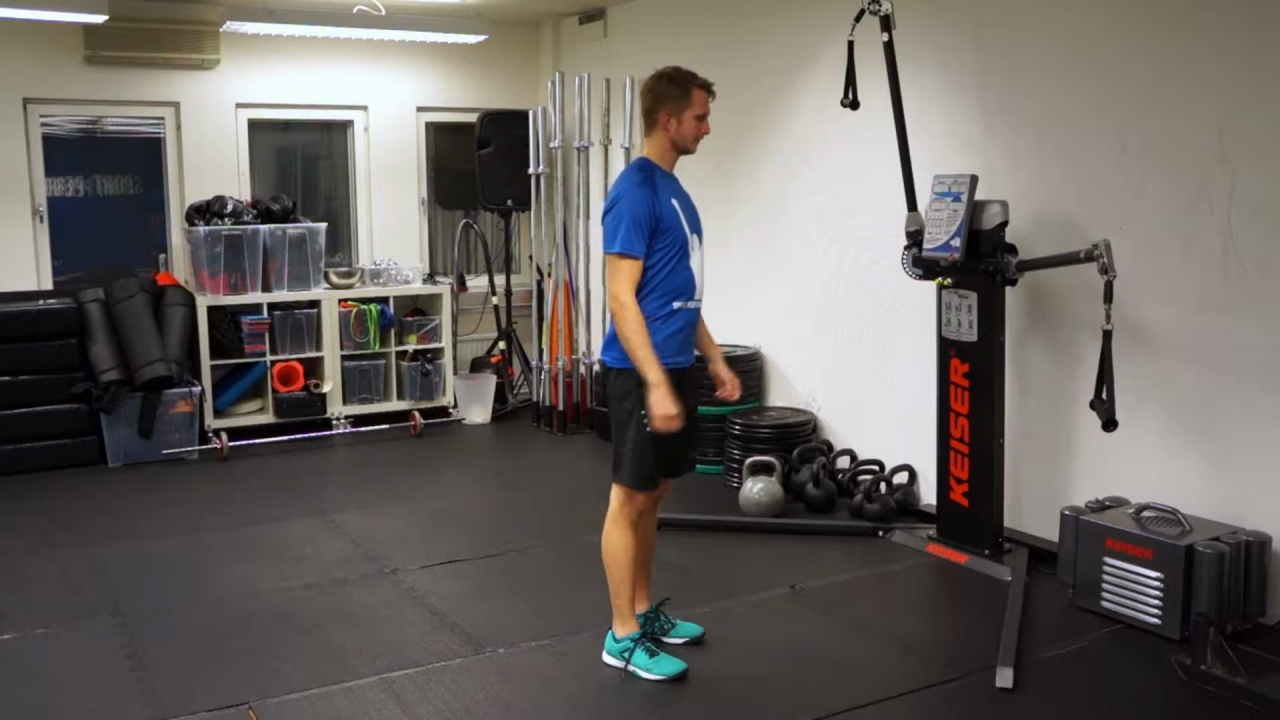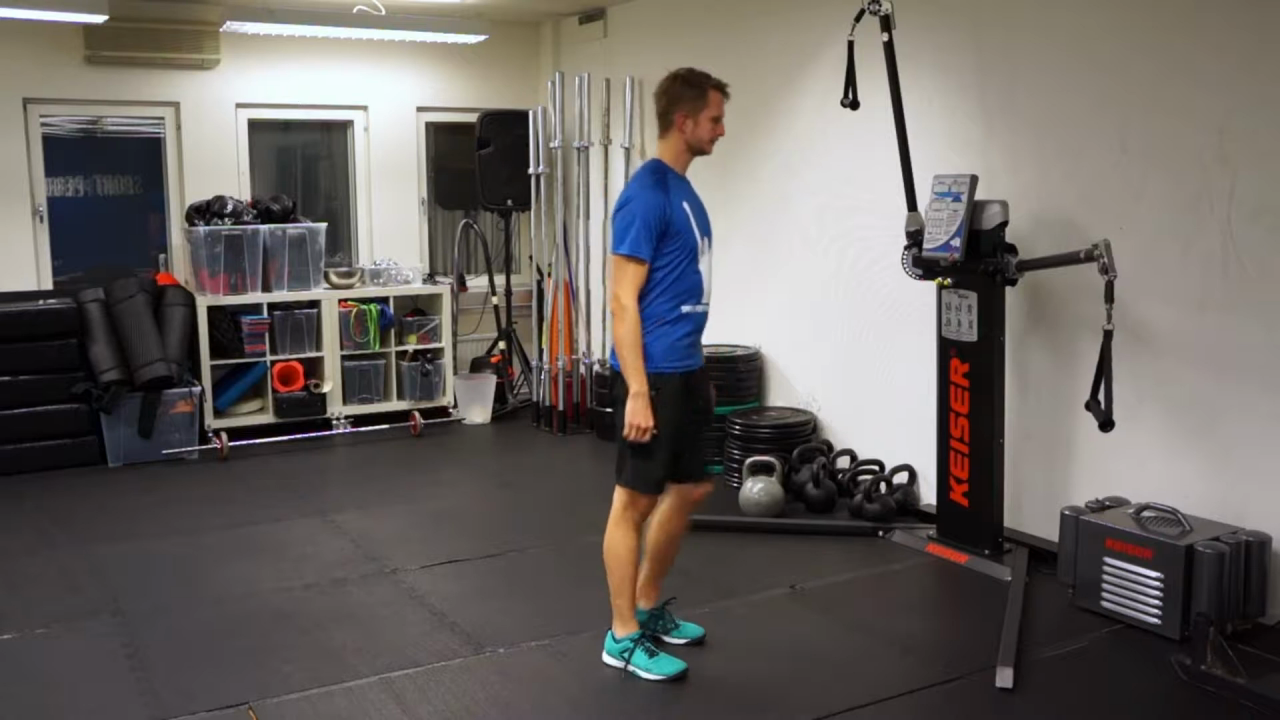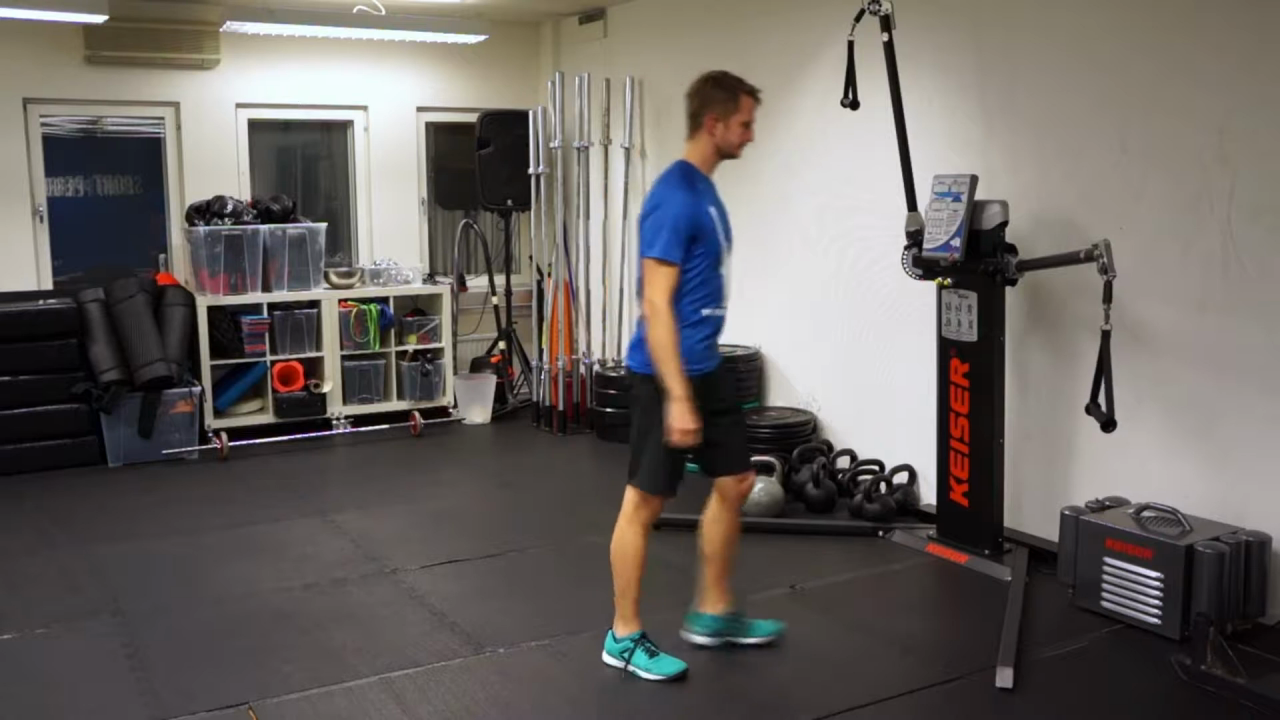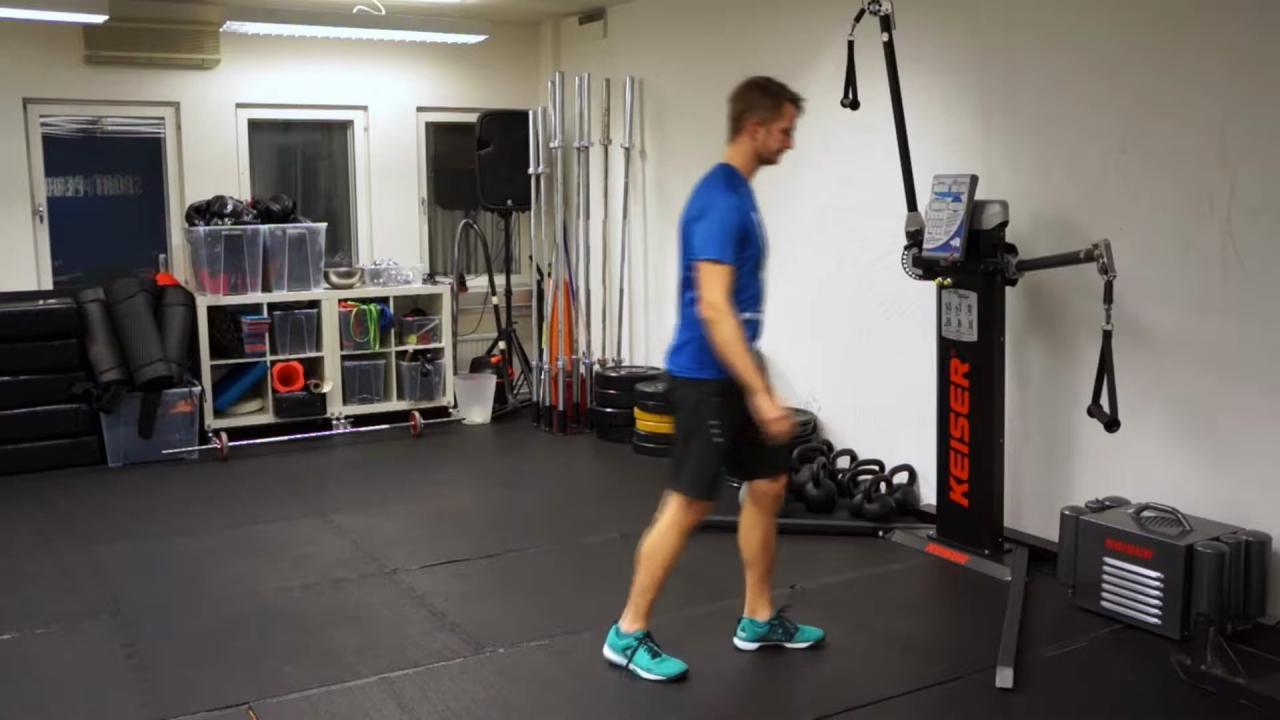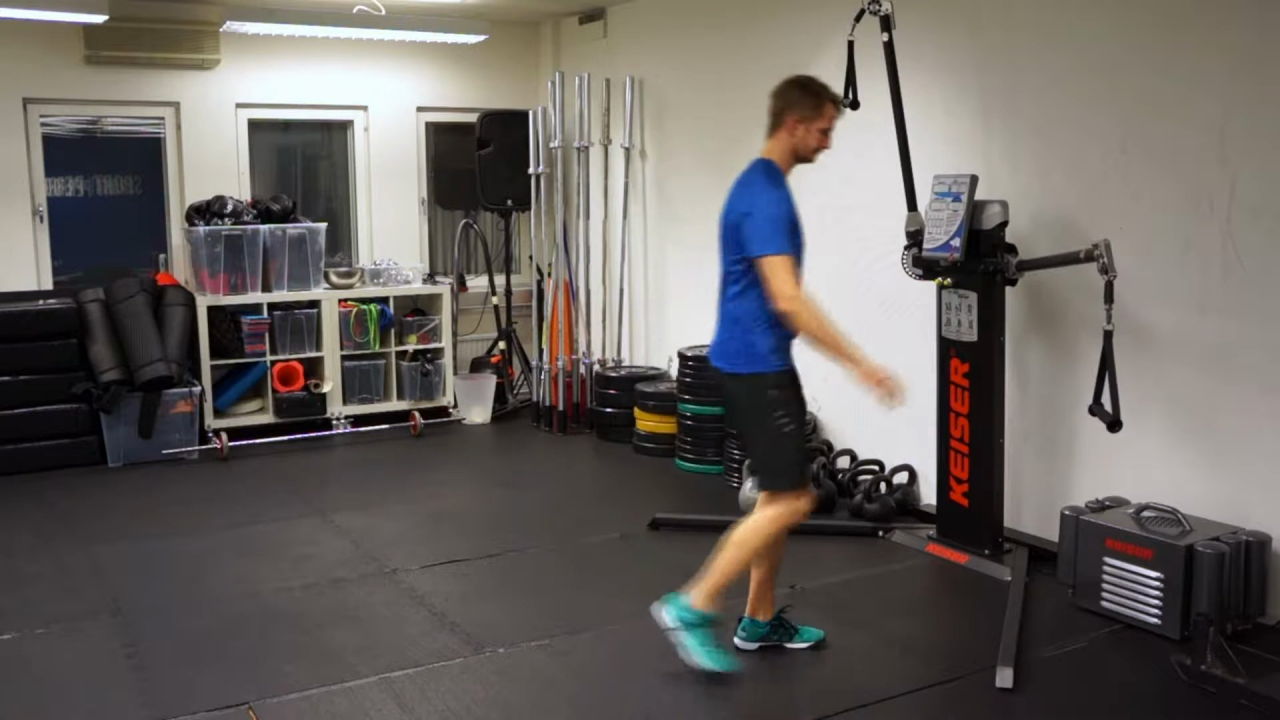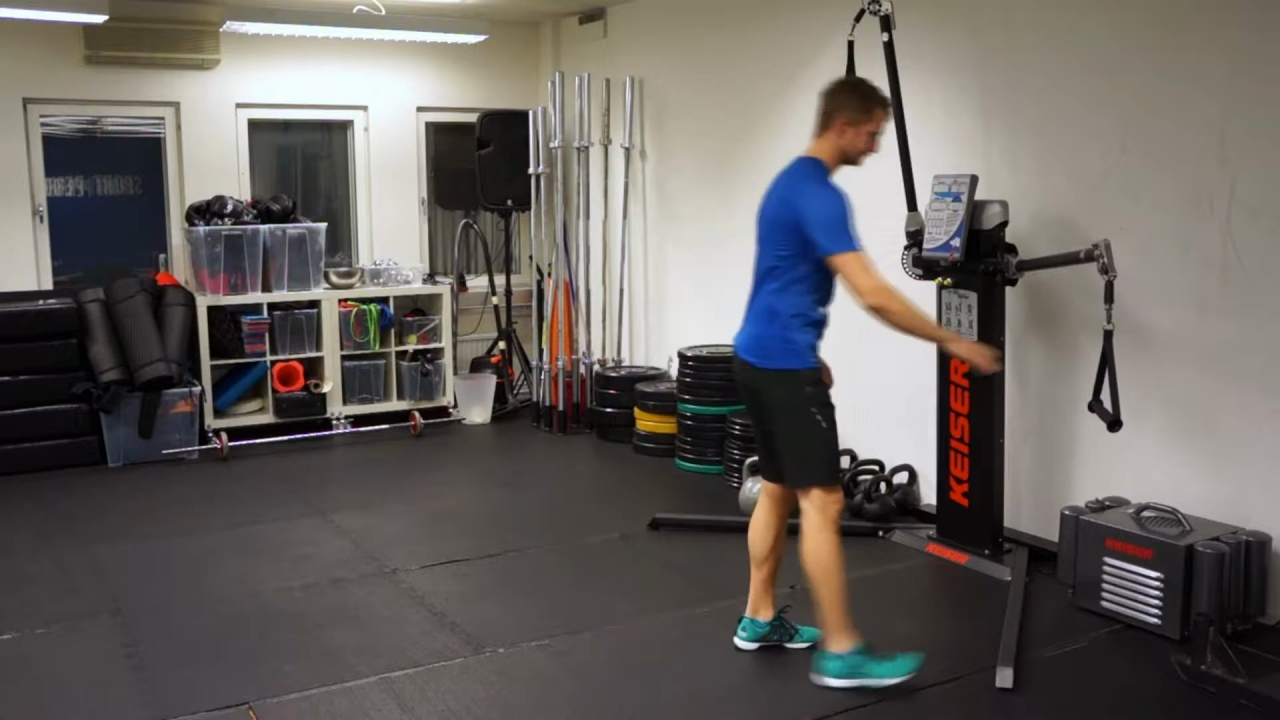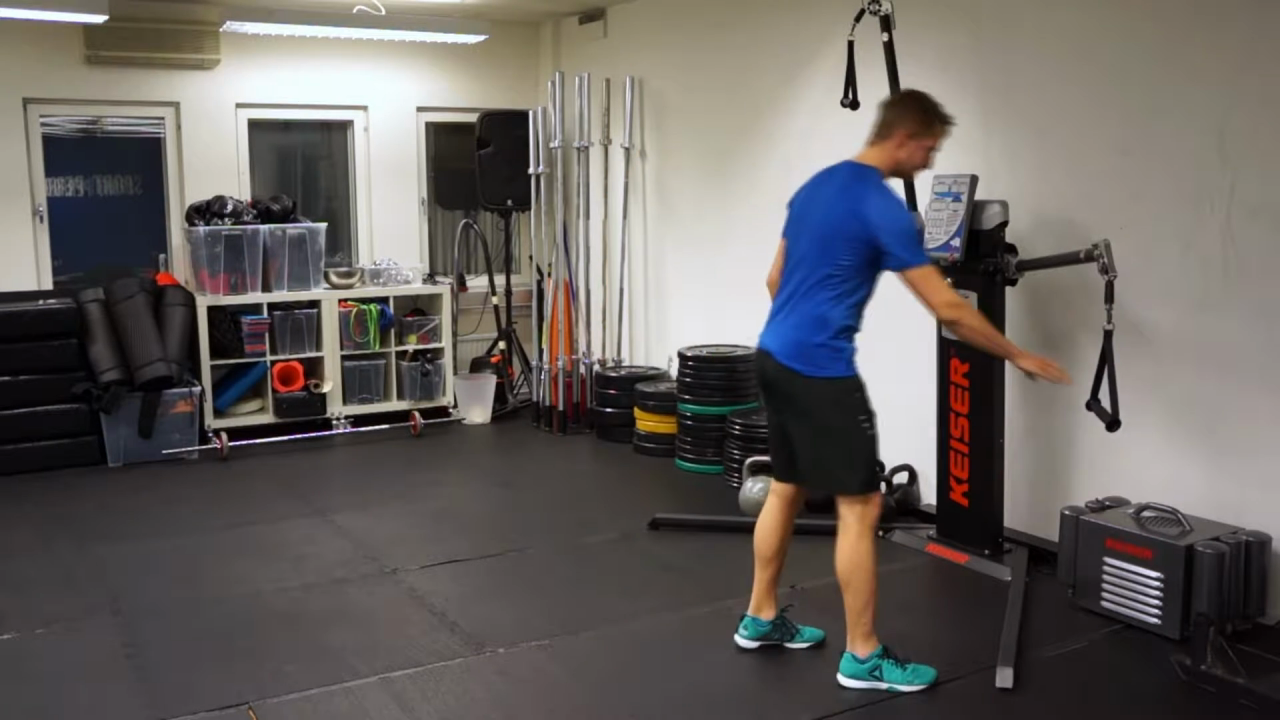
dt=0.2s
person 1, frame 1
left shoulder: (673, 189)
right shoulder: (635, 192)
right elbow: (622, 299)
left wrist: (715, 360)
right wrist: (655, 384)
left hip: (674, 367)
right hip: (641, 373)
left knee: (652, 495)
right knee: (629, 499)
left ankle: (645, 610)
right ankle: (622, 635)
person 1, frame 2
left shoulder: (685, 191)
right shoulder: (646, 194)
right elbow: (624, 301)
right wrist: (638, 392)
left hip: (684, 370)
right hip: (651, 374)
left knee: (689, 491)
right knee: (635, 500)
left ankle: (648, 606)
right ankle: (624, 636)
person 1, frame 3
left shoulder: (705, 190)
right shoulder: (675, 197)
right elbow: (656, 304)
right wrist: (676, 397)
left hip: (707, 368)
right hip: (667, 374)
left knee: (734, 483)
right knee: (645, 502)
left ankle: (713, 613)
right ankle: (625, 636)
person 1, frame 4
left shoulder: (738, 193)
right shoulder: (720, 199)
right elbow: (714, 307)
right wrist: (759, 393)
left hip: (733, 371)
right hip: (707, 377)
left knee: (769, 487)
right knee: (687, 506)
left ankle: (759, 619)
right ankle: (629, 632)
person 1, frame 5
left shoulder: (763, 184)
right shoulder: (763, 194)
right elbow: (787, 299)
right wrist: (860, 363)
left hip: (760, 361)
right hip: (752, 367)
left knee: (781, 492)
right knee: (791, 500)
left ankle: (761, 619)
right ankle: (691, 606)
person 1, frame 6
left shoulder: (792, 182)
right shoulder: (817, 194)
right elbow: (873, 295)
right wrist: (952, 343)
left hip: (761, 354)
right hip: (782, 362)
left knee: (779, 489)
right knee: (821, 500)
left ankle: (759, 619)
right ankle: (842, 649)
person 1, frame 7
left shoulder: (816, 187)
right shoulder: (881, 205)
left elbow: (776, 277)
right elbow: (948, 309)
right wrist: (1017, 356)
left hip: (778, 354)
right hip: (819, 367)
left knee: (787, 489)
right knee: (860, 506)
left ankle: (761, 617)
right ankle: (862, 656)
